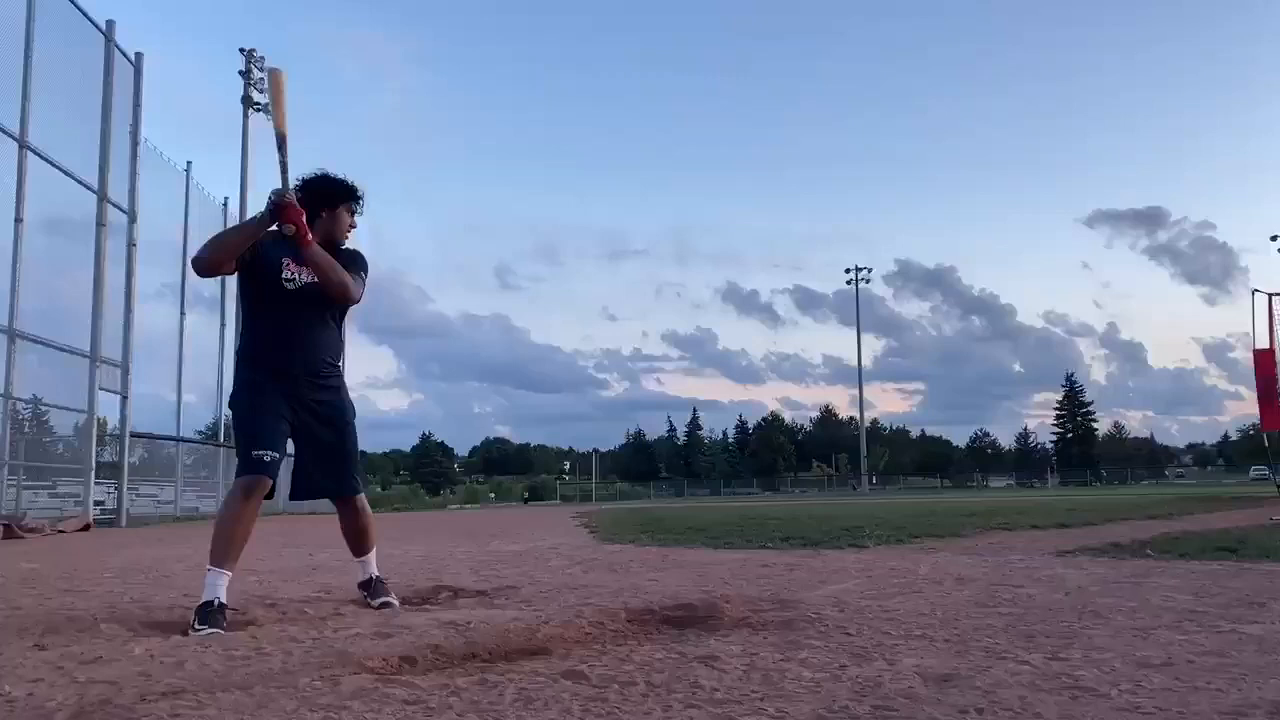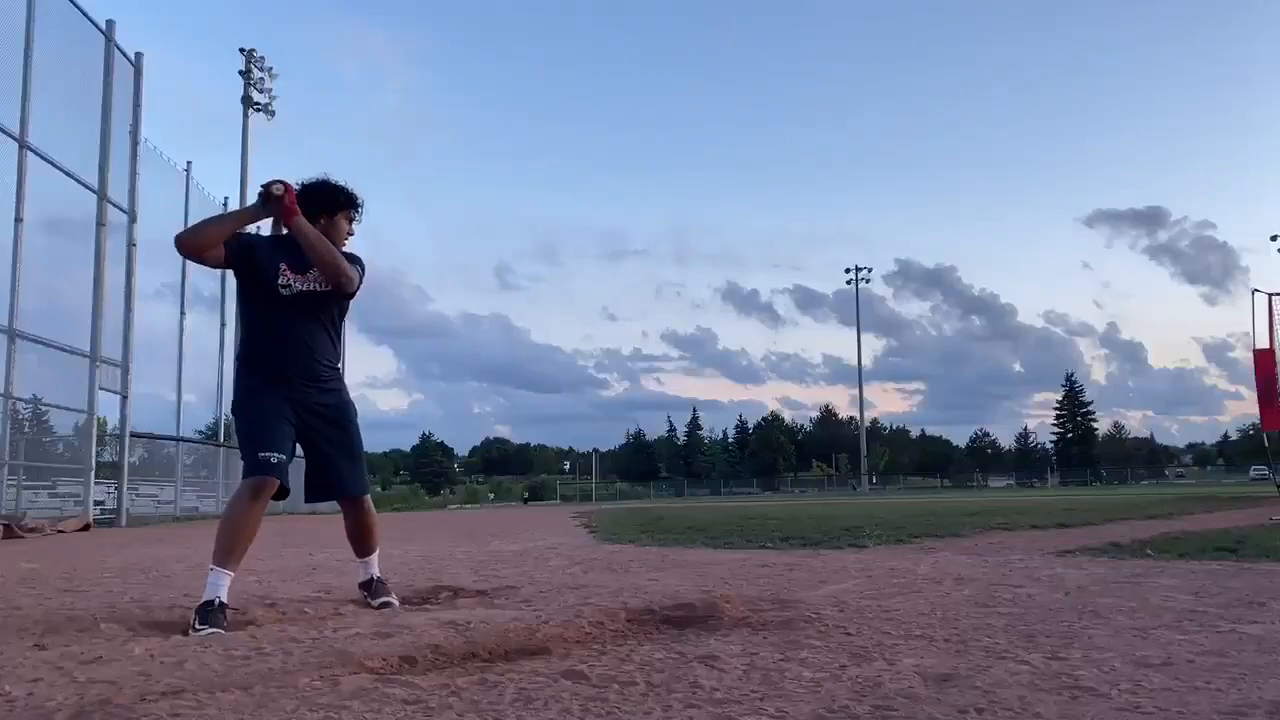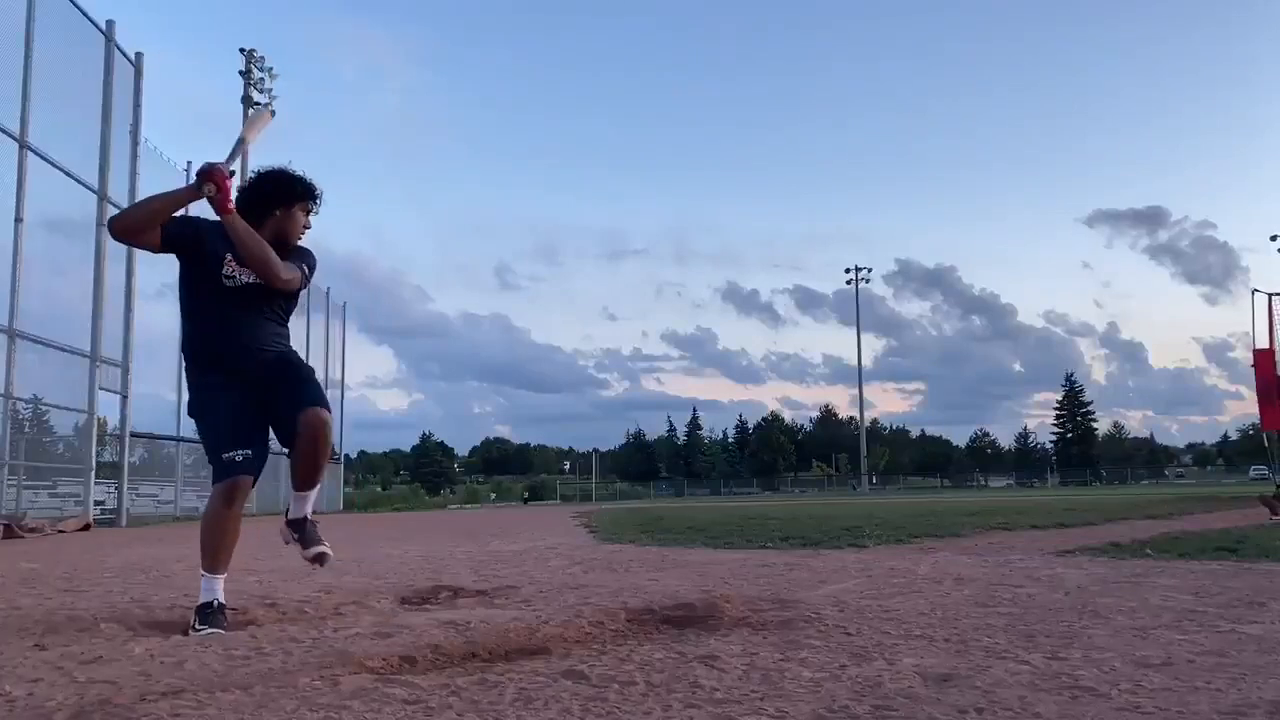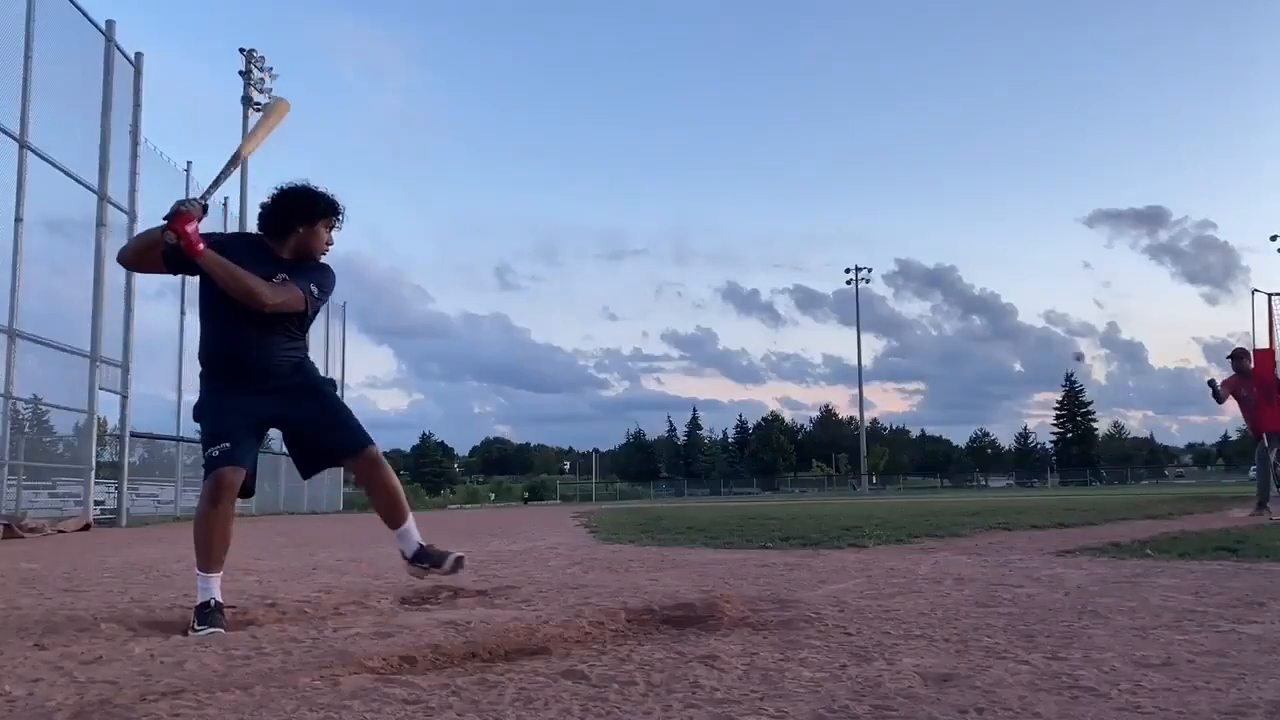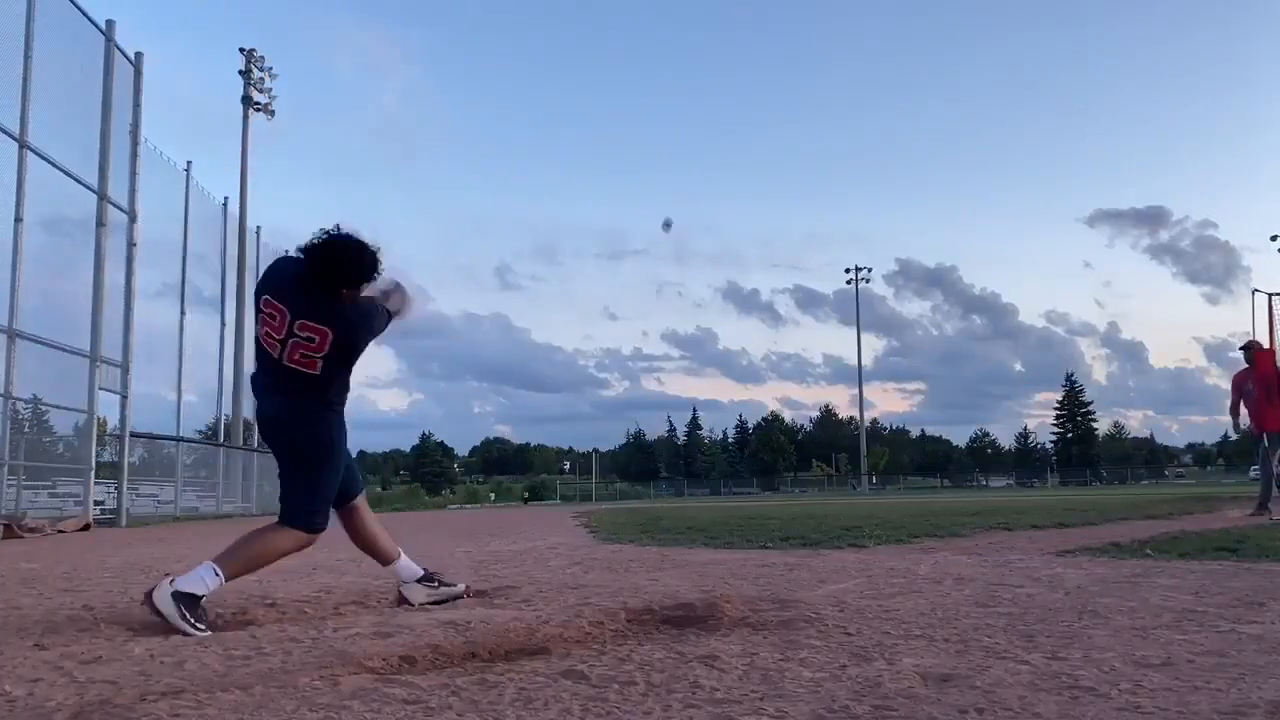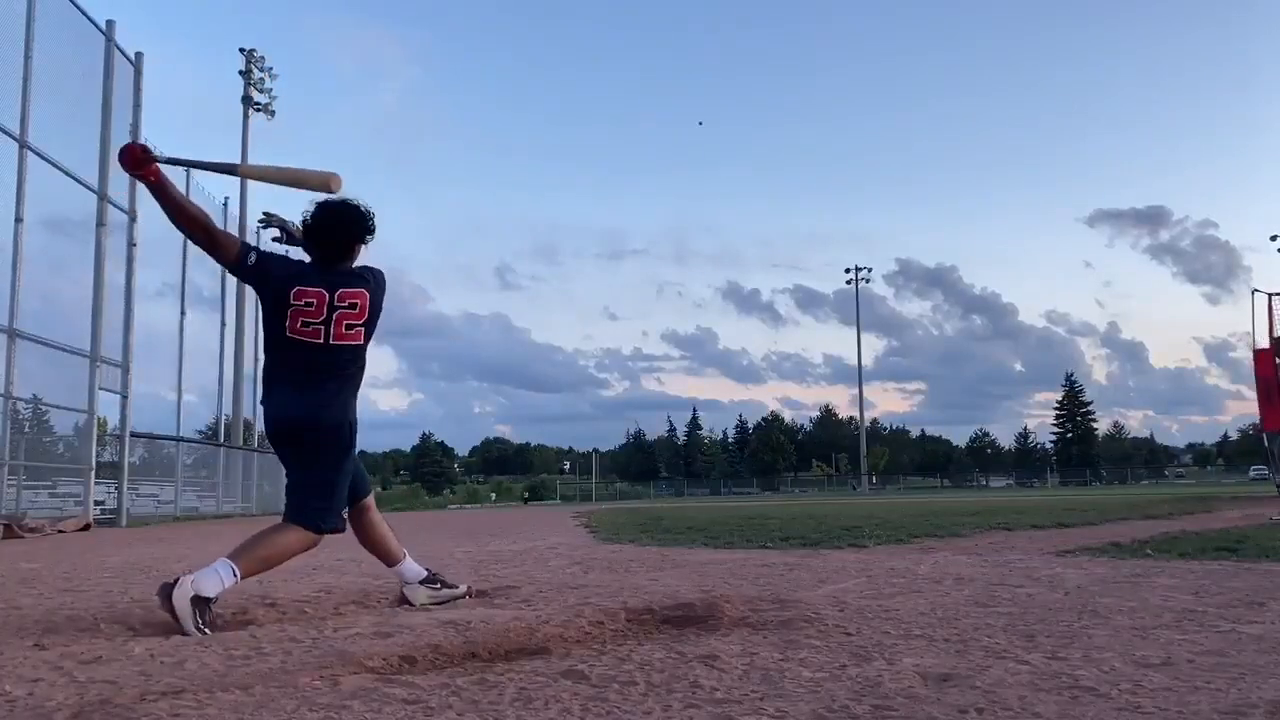
dt=0.5s
person 1, frame 1
left shoulder: (351, 260)
right shoulder: (262, 247)
left elbow: (347, 293)
right elbow: (204, 263)
left wrist: (303, 238)
right wrist: (265, 220)
left hip: (324, 389)
right hip: (263, 384)
left knee: (348, 490)
right knee: (253, 481)
left ankle: (370, 577)
right ankle: (212, 598)
person 1, frame 2
left shoulder: (349, 264)
right shoulder: (257, 250)
left elbow: (342, 278)
right elbow: (188, 244)
left wrist: (293, 216)
right wrist: (259, 210)
left hip: (325, 392)
right hip: (264, 389)
left knee: (355, 492)
right knee: (261, 481)
left ankle: (370, 578)
right ankle: (214, 597)
person 1, frame 3
left shoulder: (301, 258)
right shoulder: (201, 235)
left elbow: (277, 275)
right elbow: (121, 227)
left wrist: (226, 208)
right wrist: (195, 191)
left hip: (274, 366)
right hip: (216, 378)
left knee: (316, 421)
right knee: (235, 480)
left ankle: (299, 516)
right ankle: (211, 599)
person 1, frame 4
left shoulder: (318, 275)
right shoulder: (225, 245)
left elbow: (266, 299)
right elbow: (130, 258)
left wrist: (196, 248)
right wrist: (172, 228)
left hip: (295, 382)
right hip: (230, 389)
left knee: (367, 458)
right knee: (223, 480)
left ankle: (413, 549)
right ankle: (208, 600)
person 1, frame 5
left shoulder: (282, 273)
right shoulder: (361, 317)
right elbow: (391, 305)
right wrist: (395, 297)
left hip: (274, 412)
right hip: (314, 425)
left knee: (351, 498)
right knee: (301, 526)
left ankle: (414, 579)
right ankle: (184, 587)
person 1, frame 6
left shoulder: (280, 275)
right shoulder: (373, 284)
left elbow: (208, 235)
left wrist: (150, 176)
right wrist: (296, 233)
left hip: (283, 416)
right hip: (329, 421)
left knee: (360, 501)
right knee: (308, 524)
left ankle: (417, 580)
right ankle: (199, 587)
